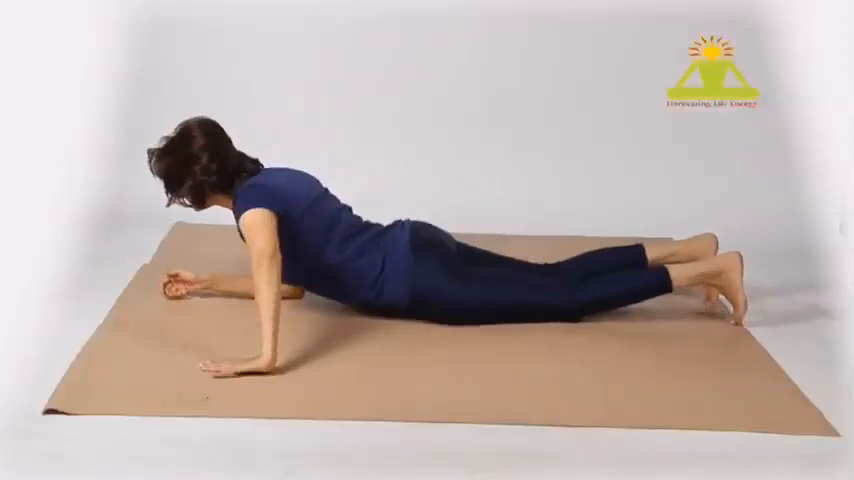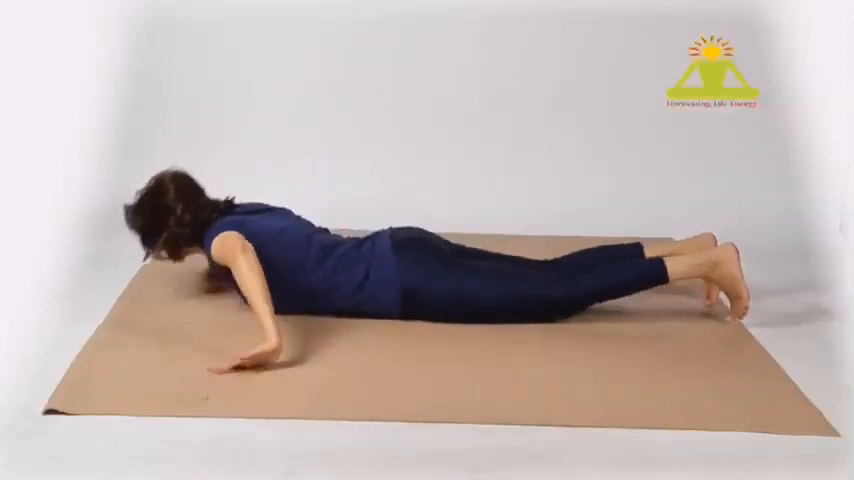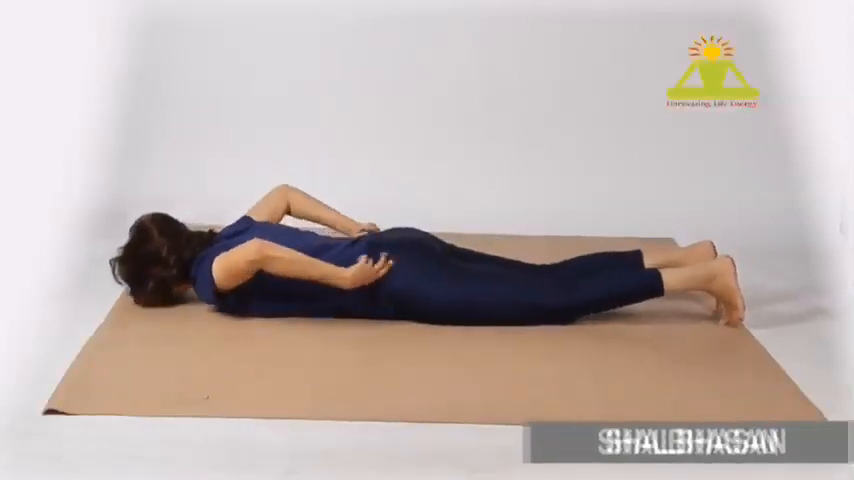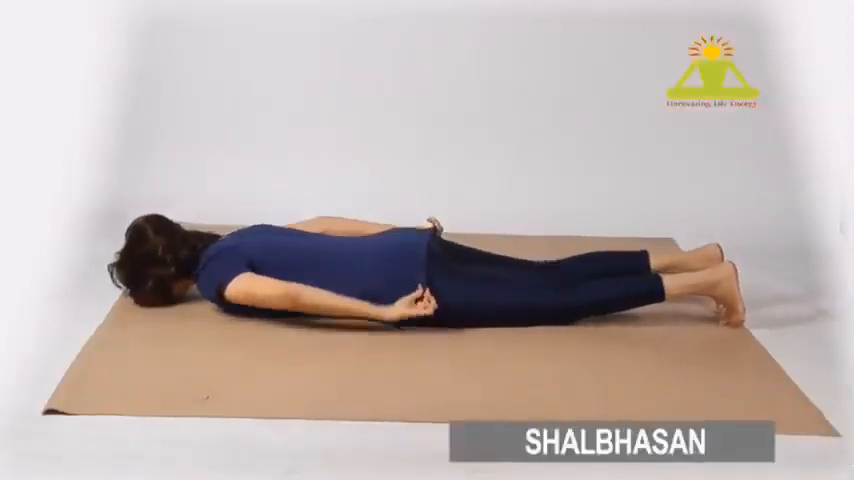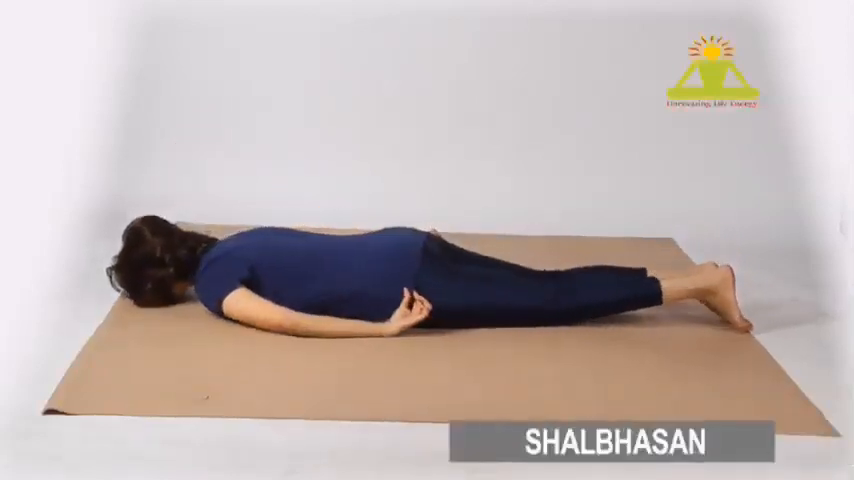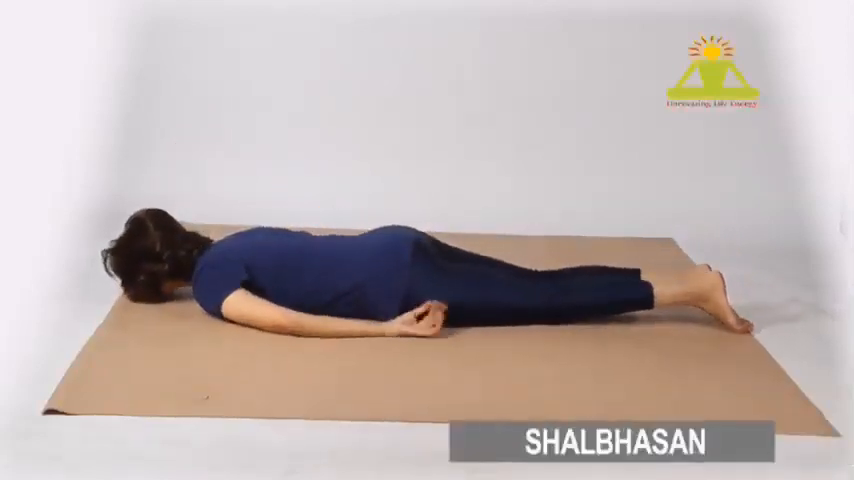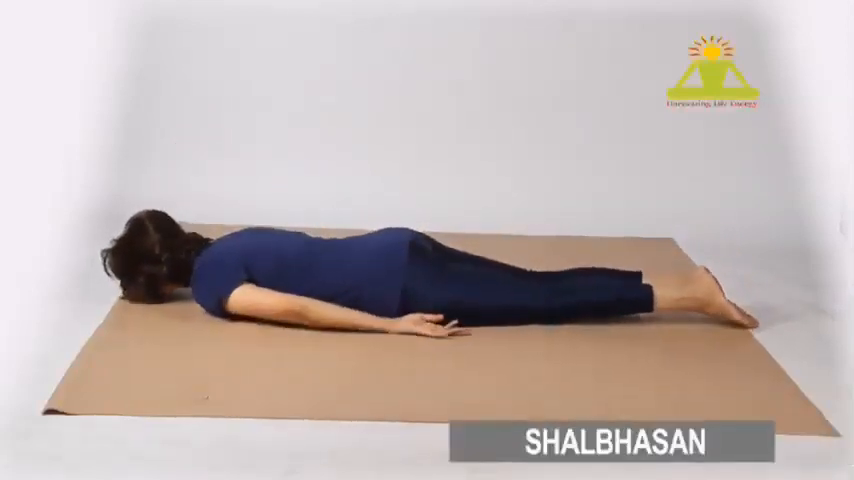
dt=0.7s
person 1, frame 1
left shoulder: (250, 200)
right shoulder: (274, 179)
left elbow: (266, 262)
right elbow: (290, 284)
left wrist: (266, 356)
right wrist: (205, 284)
left hip: (419, 283)
right hip: (414, 246)
left knee: (566, 299)
right knee: (557, 278)
left ankle: (711, 270)
right ankle: (689, 247)
person 1, frame 2
left shoulder: (218, 240)
right shoulder: (242, 213)
left elbow: (246, 258)
left wrist: (271, 339)
left hip: (408, 284)
right hip: (405, 250)
left knee: (558, 293)
right knee: (555, 275)
left ankle: (706, 263)
right ankle: (689, 246)
person 1, frame 3
left shoulder: (212, 278)
right shoulder: (227, 237)
left elbow: (259, 254)
right elbow: (284, 193)
left wrist: (344, 277)
left hip: (404, 288)
right hip: (399, 249)
left knee: (554, 300)
right knee: (550, 280)
left ankle: (706, 277)
right ankle: (690, 256)
person 1, frame 4
left shoulder: (214, 277)
right shoulder: (236, 240)
left elbow: (291, 296)
right elbow: (323, 225)
left wrist: (387, 314)
left hip: (408, 288)
right hip: (411, 250)
left knee: (558, 304)
right knee: (550, 279)
left ankle: (710, 279)
right ankle: (693, 258)
person 1, frame 5
left shoulder: (211, 281)
right shoulder: (236, 244)
left elbow: (288, 321)
left wrist: (386, 327)
left hip: (399, 285)
right hip: (405, 247)
left knee: (555, 302)
right knee: (548, 285)
left ankle: (701, 282)
right ankle: (690, 277)
person 1, frame 6
left shoulder: (207, 285)
right shoulder: (228, 246)
left elbow: (289, 324)
left wrist: (386, 329)
left hip: (397, 286)
right hip: (398, 247)
left knee: (547, 302)
right knee: (542, 286)
left ankle: (693, 289)
right ankle: (677, 279)
person 1, frame 7
left shoulder: (209, 283)
right shoulder: (228, 244)
left elbow: (293, 308)
left wrist: (390, 326)
left hip: (397, 286)
right hip: (398, 249)
left knee: (544, 301)
right knee: (541, 286)
left ankle: (689, 295)
right ankle: (675, 283)
